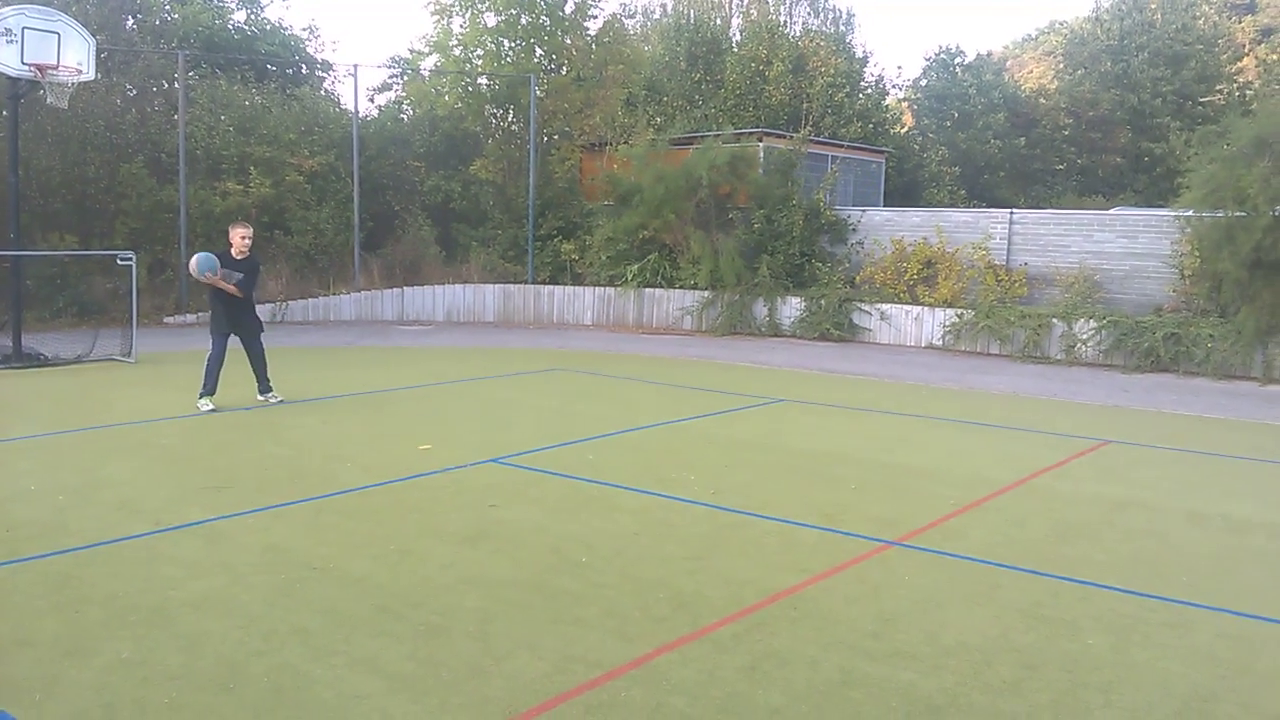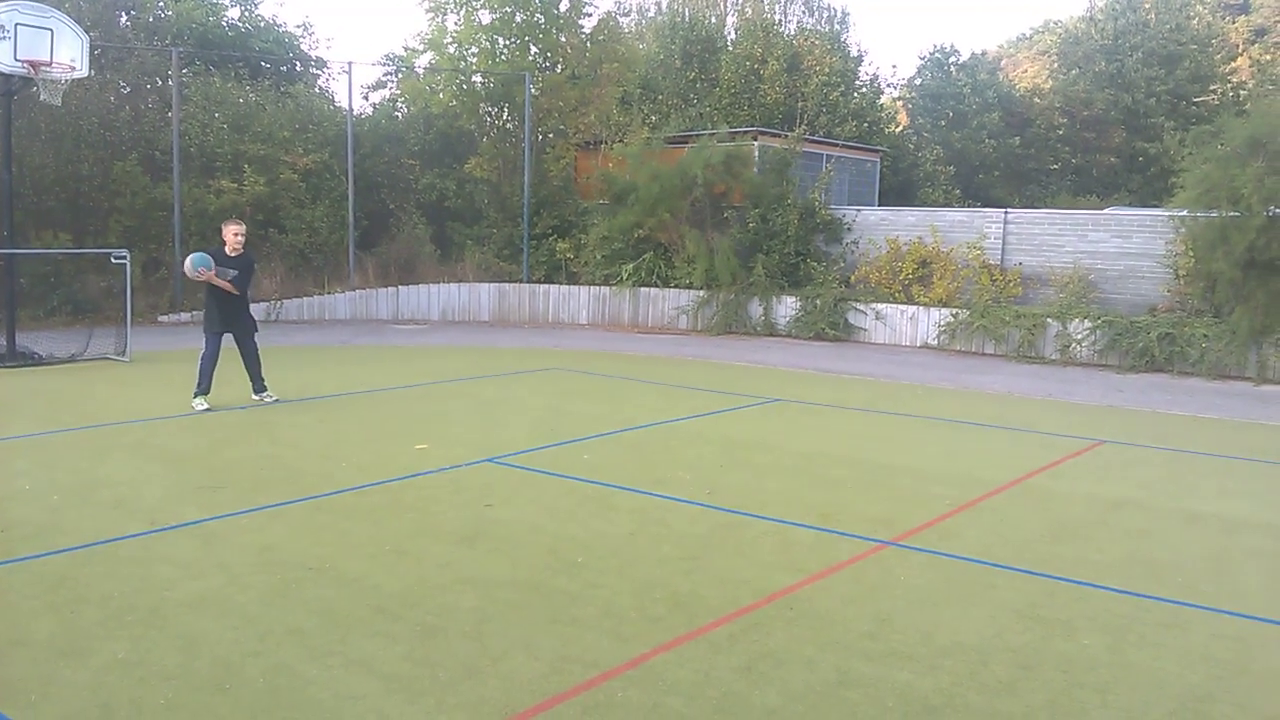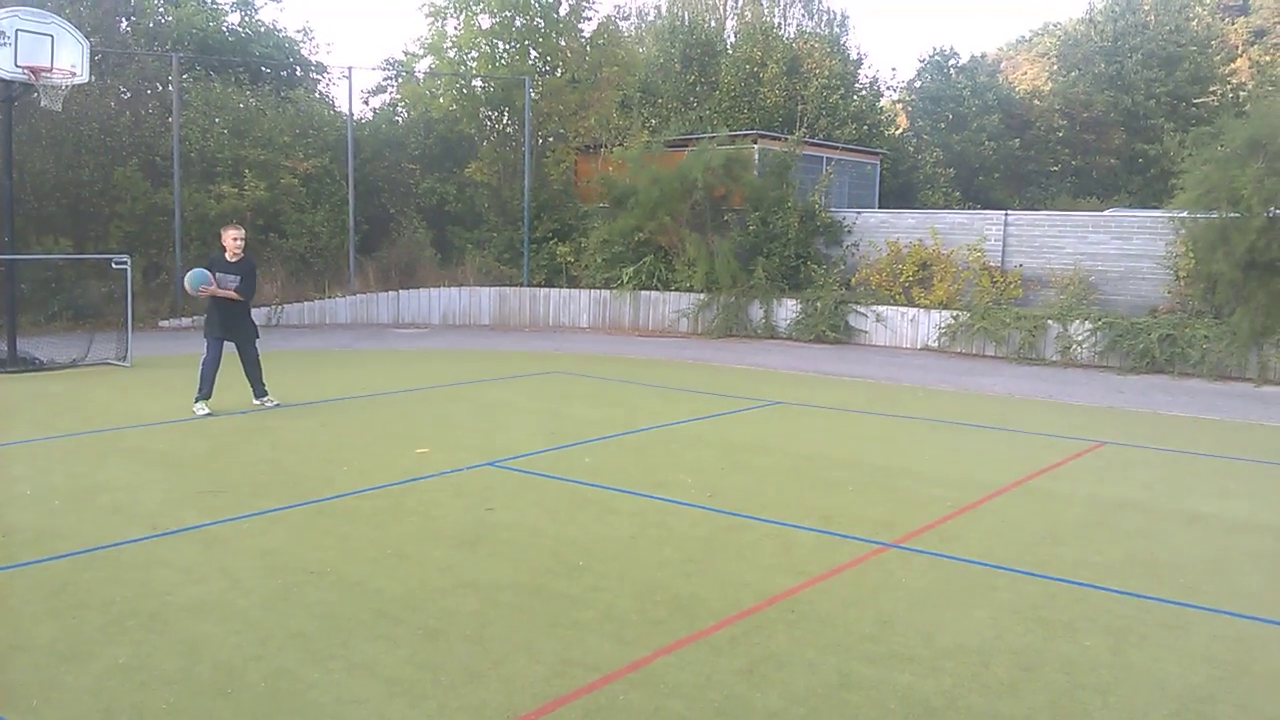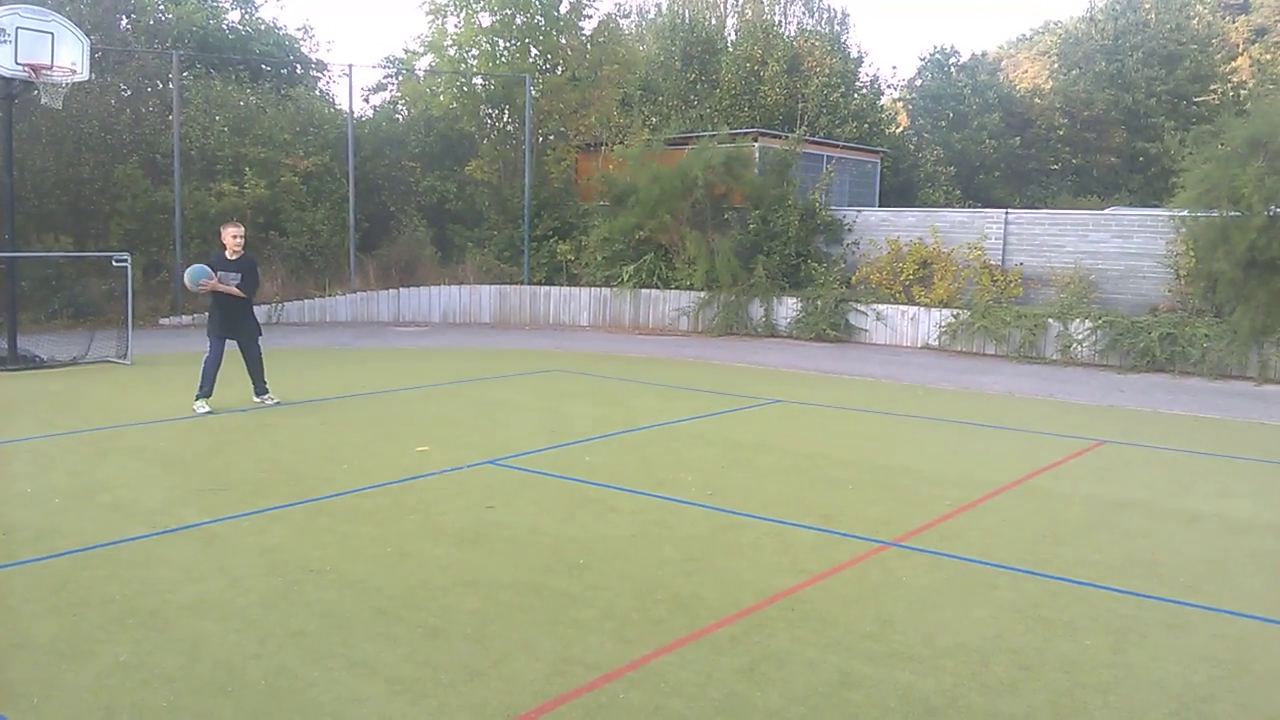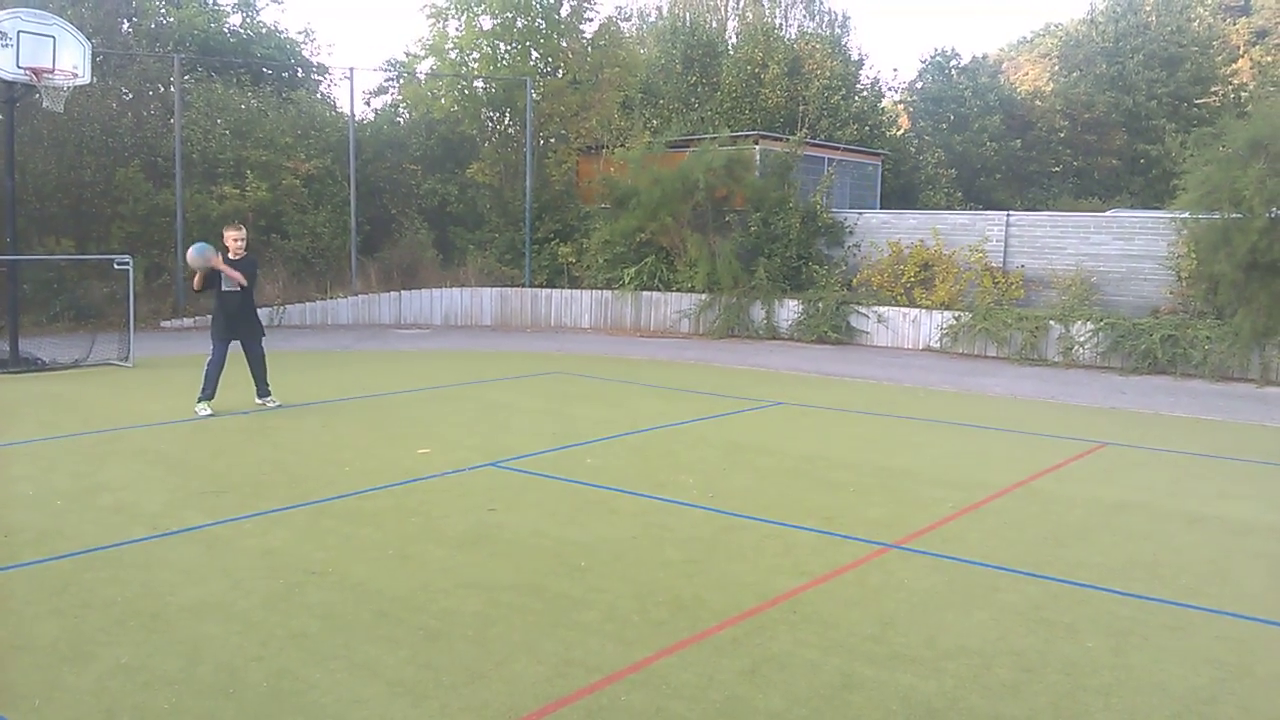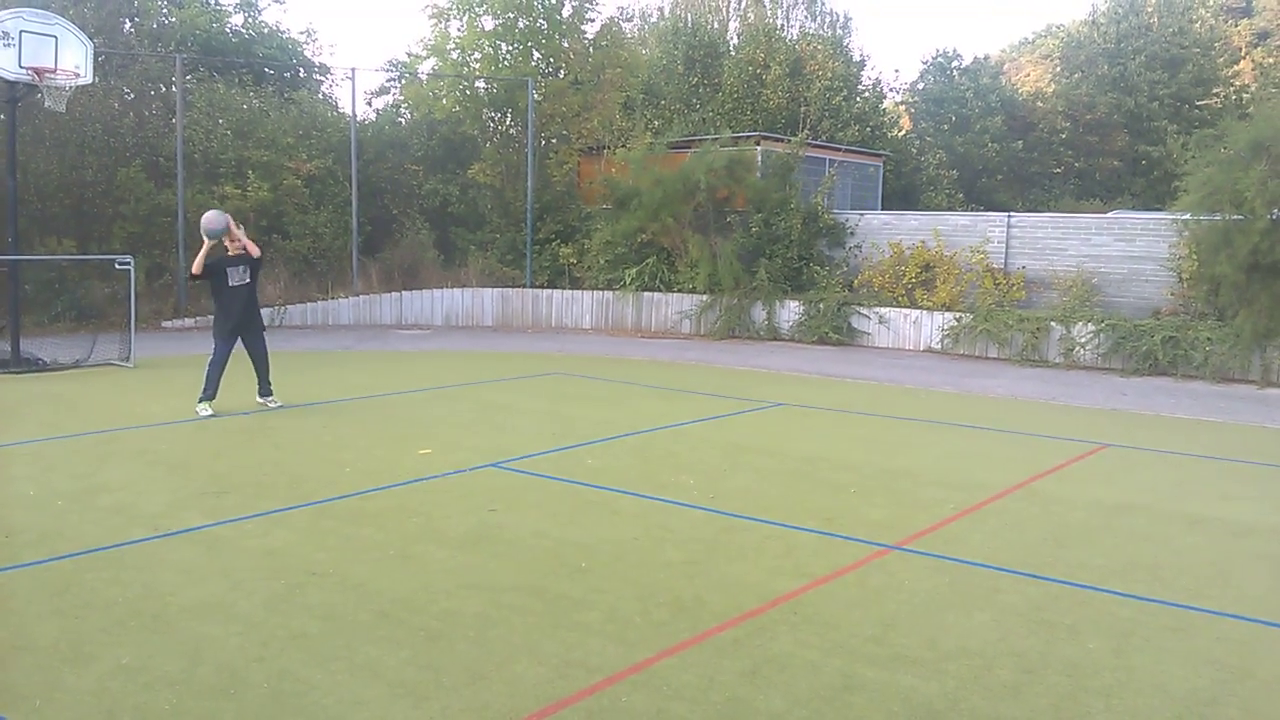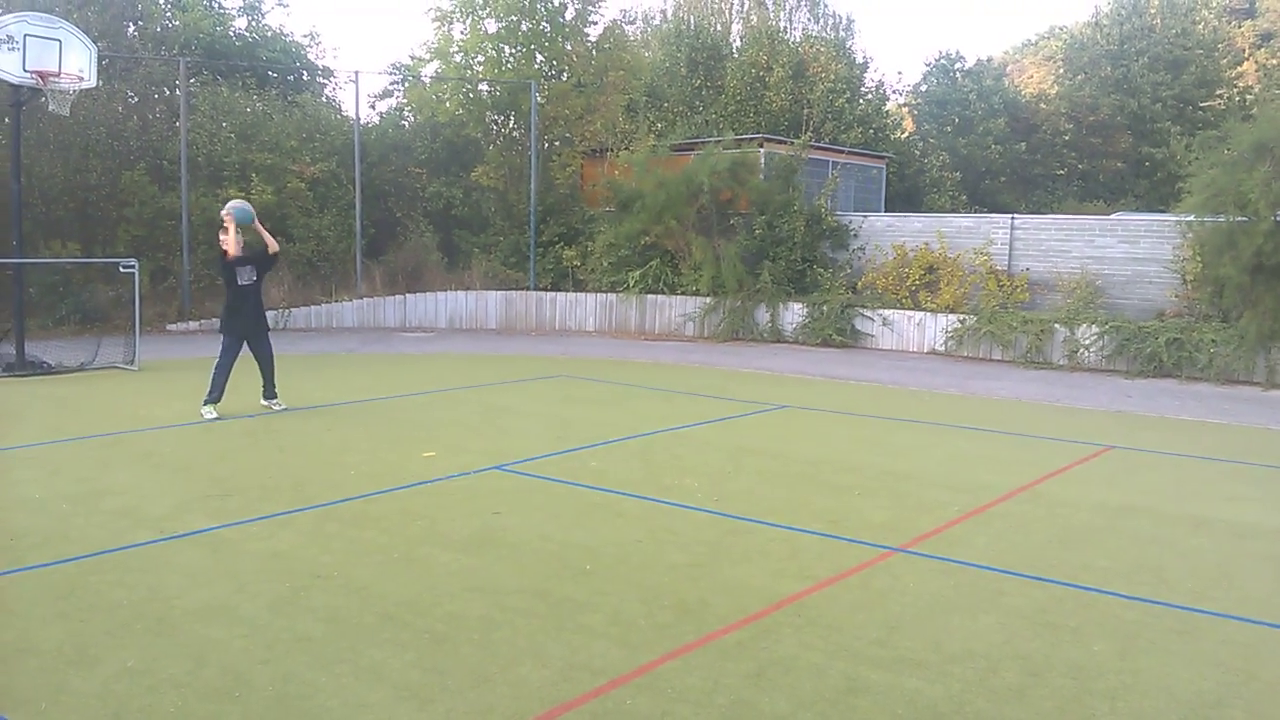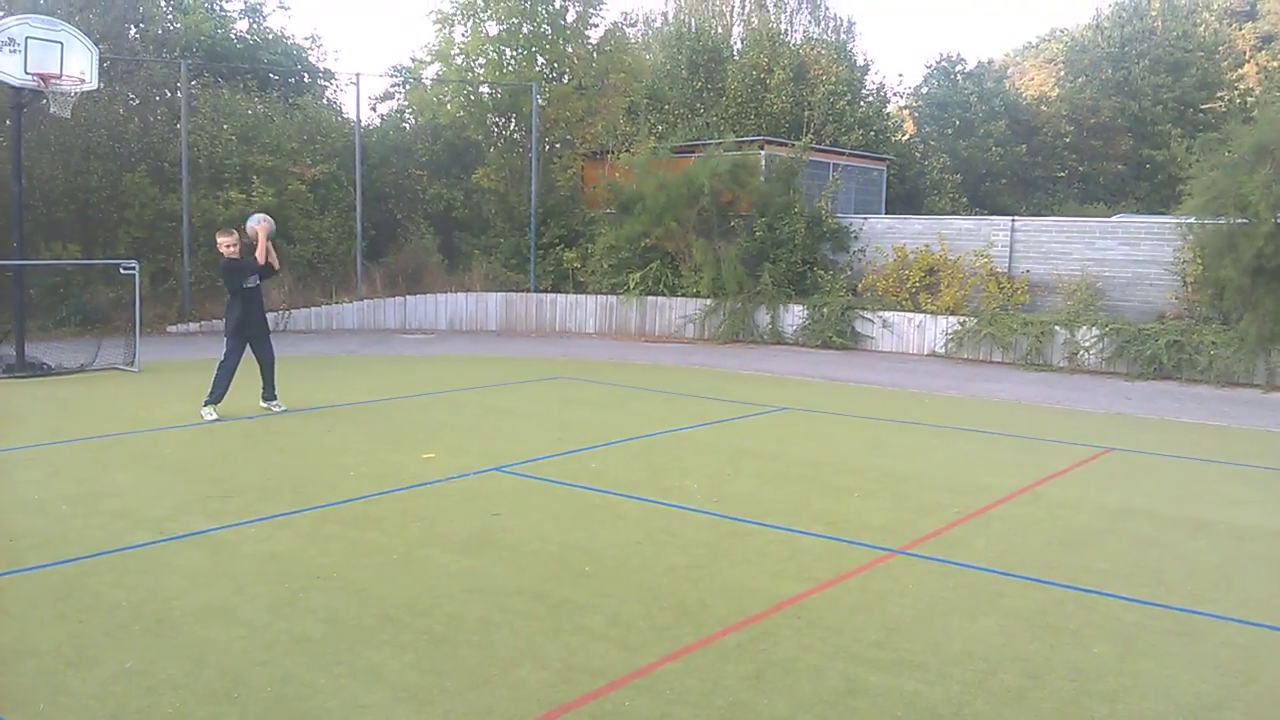
dt=0.1s
person 1, frame 1
left shoulder: (252, 264)
right shoulder: (219, 257)
left elbow: (242, 291)
right elbow: (206, 275)
left wrist: (218, 283)
right wrist: (206, 277)
left hip: (245, 316)
right hip: (221, 315)
left knee: (257, 352)
right knee: (216, 354)
left ankle: (265, 390)
right ankle: (205, 396)
person 1, frame 2
left shoulder: (247, 261)
right shoulder: (214, 255)
left elbow: (238, 288)
right elbow: (202, 275)
left wrist: (213, 279)
right wrist: (203, 275)
left hip: (239, 315)
right hip: (215, 314)
left knee: (250, 352)
right knee: (210, 353)
left ankle: (259, 389)
right ankle: (200, 395)
person 1, frame 3
left shoulder: (248, 265)
right shoulder: (214, 262)
left elbow: (245, 295)
right elbow: (206, 287)
left wrist: (218, 292)
right wrist: (203, 289)
left hip: (240, 321)
right hip: (216, 320)
left knee: (251, 357)
right knee: (211, 359)
left ankle: (260, 394)
right ankle: (201, 400)
person 1, frame 4
left shoulder: (249, 262)
right shoulder: (215, 261)
left elbow: (247, 291)
right elbow: (207, 286)
left wrist: (219, 287)
right wrist: (204, 286)
left hip: (243, 319)
right hip: (219, 319)
left knee: (254, 355)
right knee: (213, 357)
left ankle: (261, 392)
right ankle: (201, 398)
person 1, frame 5
left shoulder: (249, 262)
right shoulder: (218, 261)
left elbow: (245, 281)
right elbow: (198, 287)
left wrist: (223, 268)
right wrist: (200, 273)
left hip: (247, 321)
right hip: (223, 322)
left knee: (257, 358)
right knee: (216, 360)
left ankle: (263, 394)
right ankle: (203, 401)
person 1, frame 6
left shoulder: (250, 258)
right shoulder: (218, 260)
left elbow: (258, 254)
right elbow: (196, 274)
left wrist: (236, 231)
right wrist: (206, 246)
left hip: (250, 319)
right hip: (225, 320)
left knee: (261, 356)
right knee: (218, 359)
left ankle: (265, 393)
right ankle: (204, 401)
person 1, frame 7
left shoulder: (253, 258)
right shoulder: (225, 260)
left elbow: (274, 250)
right elbow: (233, 254)
left wrist: (257, 226)
right wrist: (230, 226)
left hip: (256, 320)
right hip: (234, 321)
left knee: (266, 358)
right knee: (225, 361)
left ankle: (269, 396)
right ankle: (210, 403)
person 1, frame 8
left shoulder: (248, 262)
right shoulder: (227, 264)
left elbow: (273, 267)
right elbow: (259, 264)
left wrist: (265, 241)
right wrist: (263, 234)
left hip: (257, 322)
right hip: (238, 324)
left knee: (268, 359)
right knee: (228, 364)
left ankle: (269, 398)
right ankle: (210, 405)
